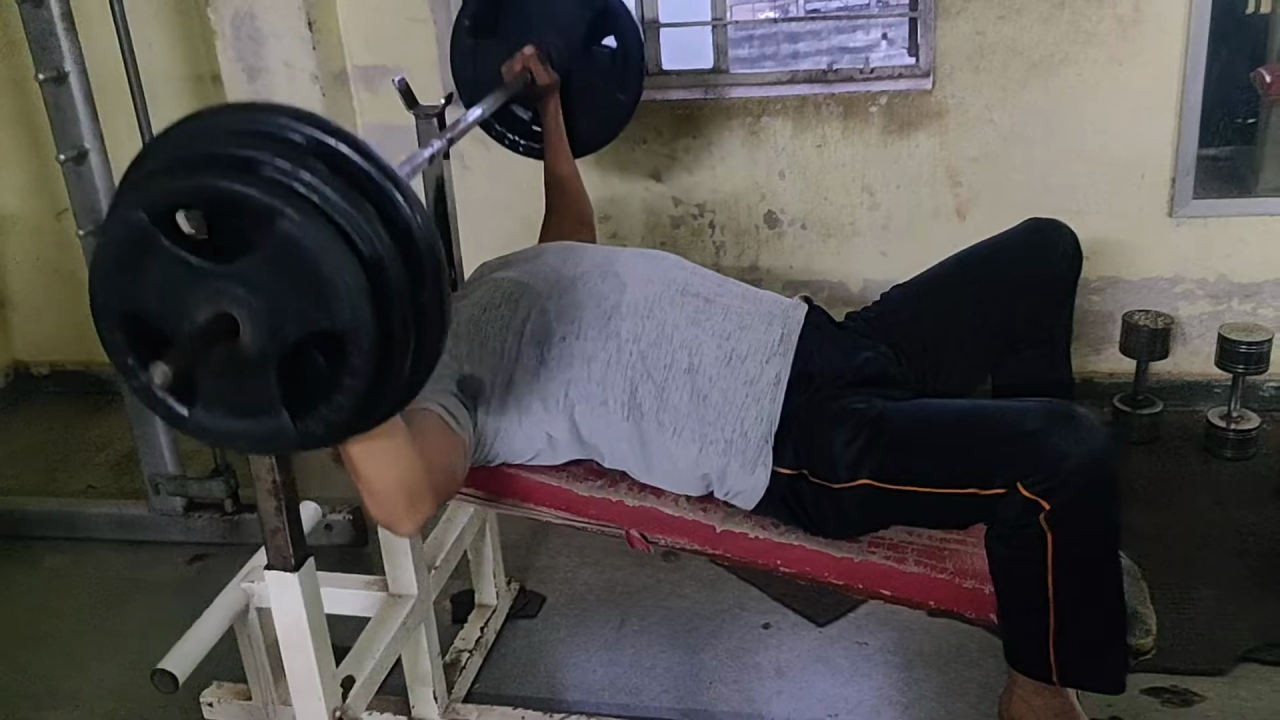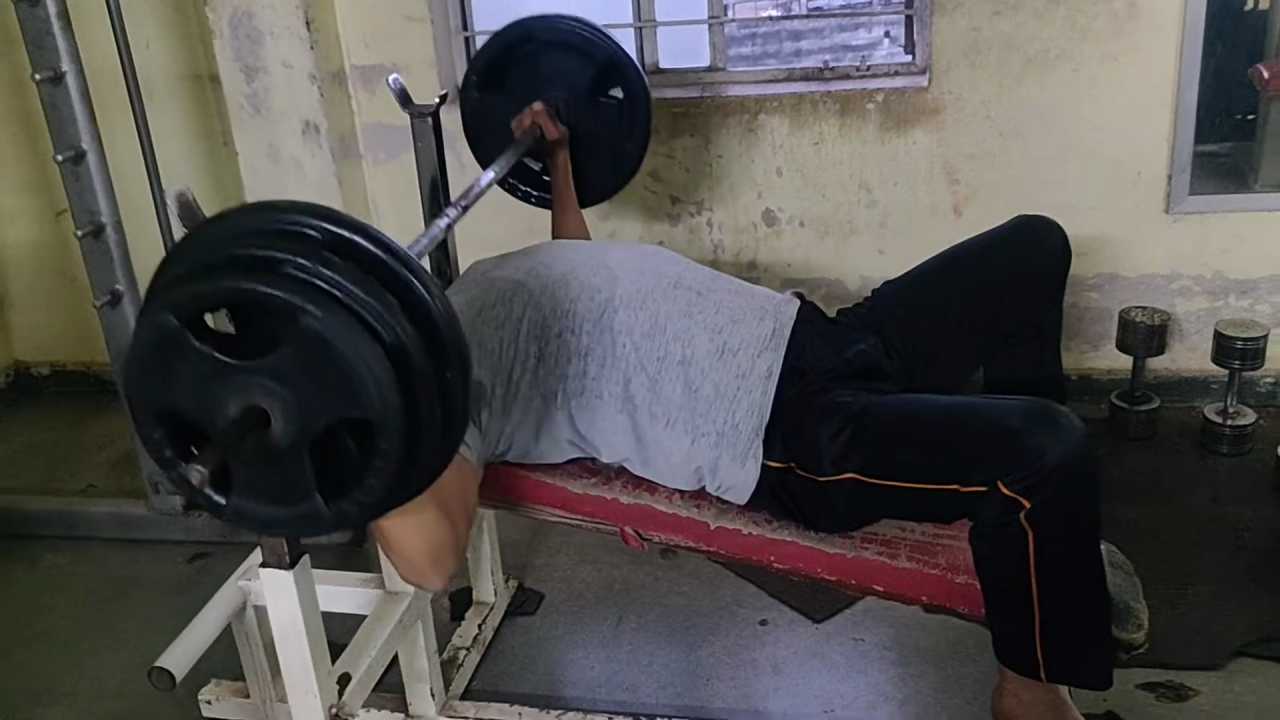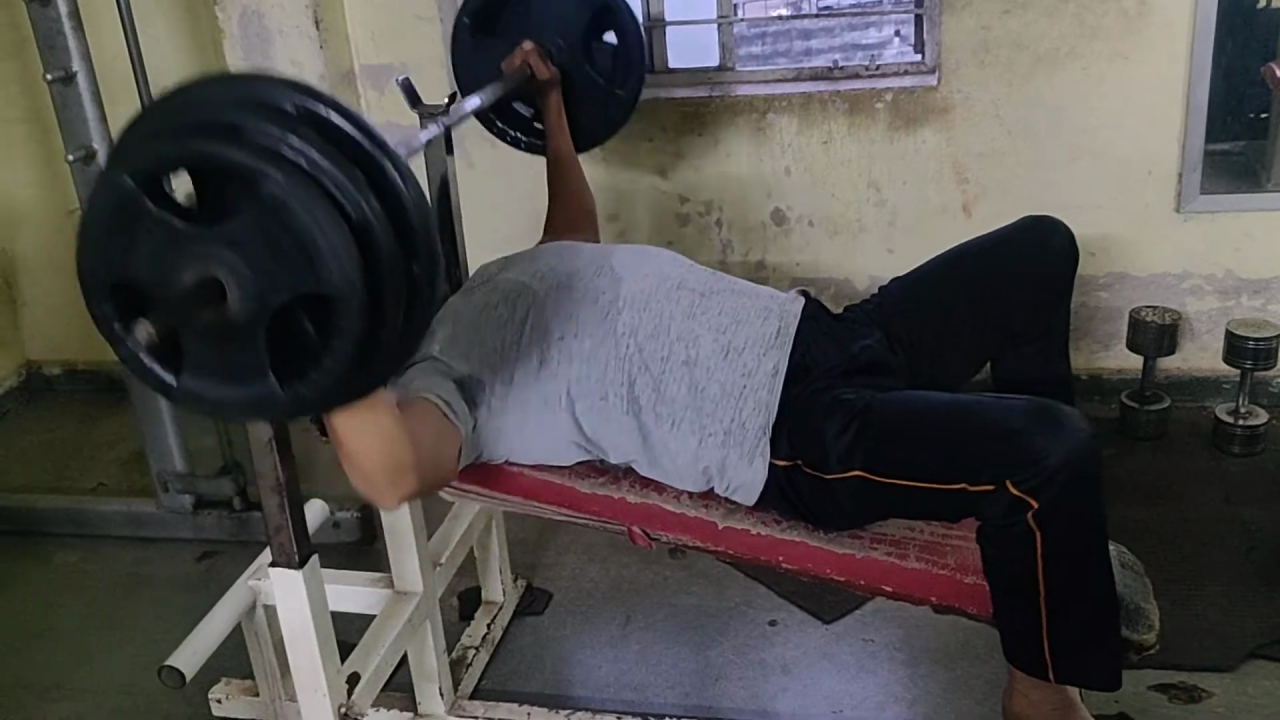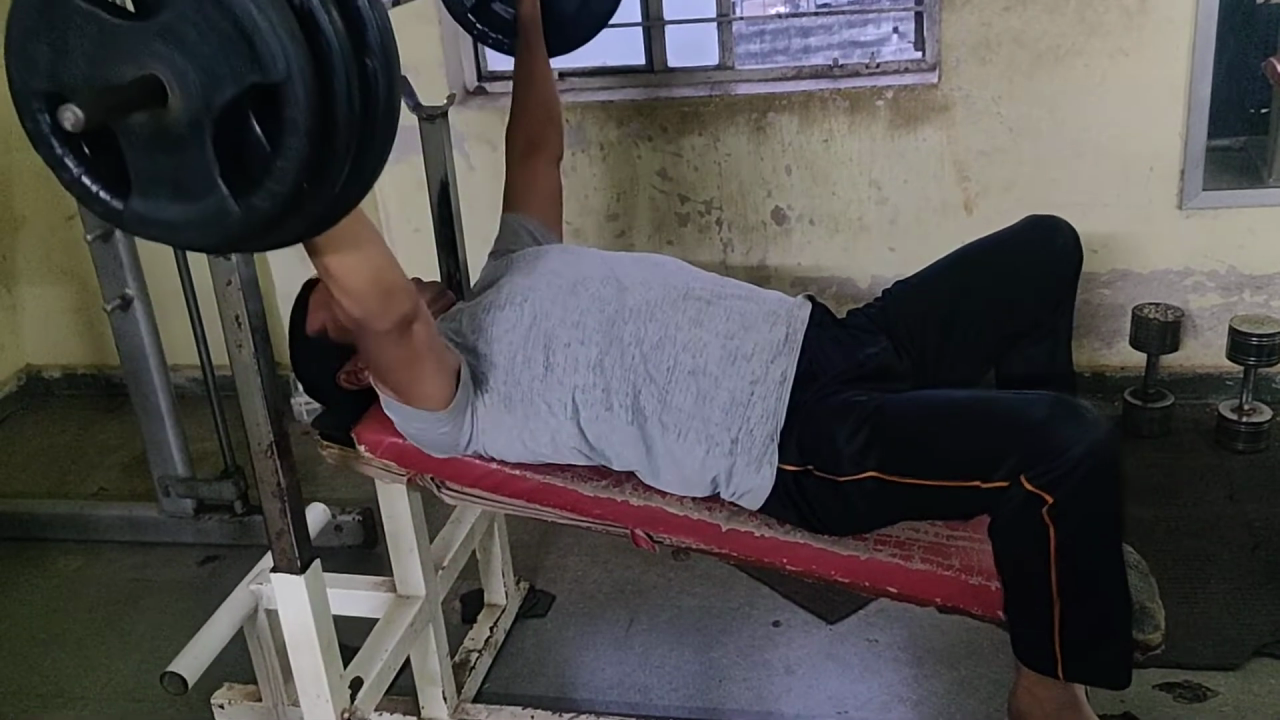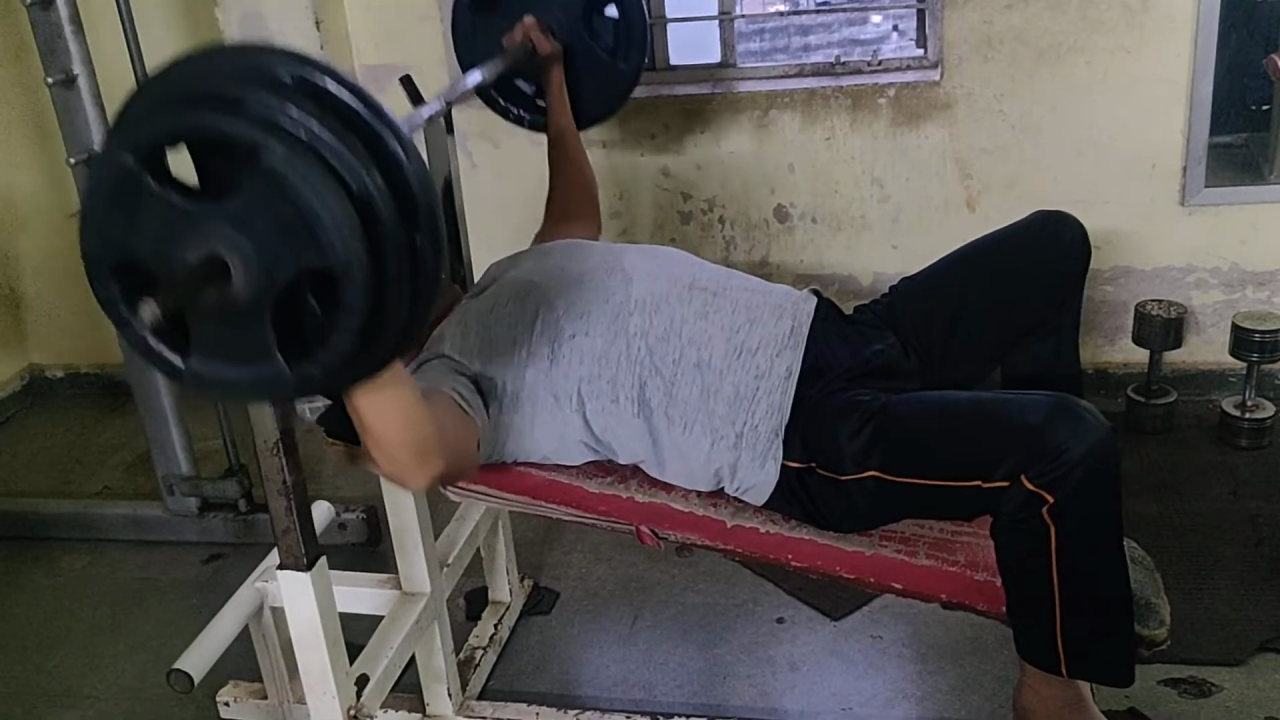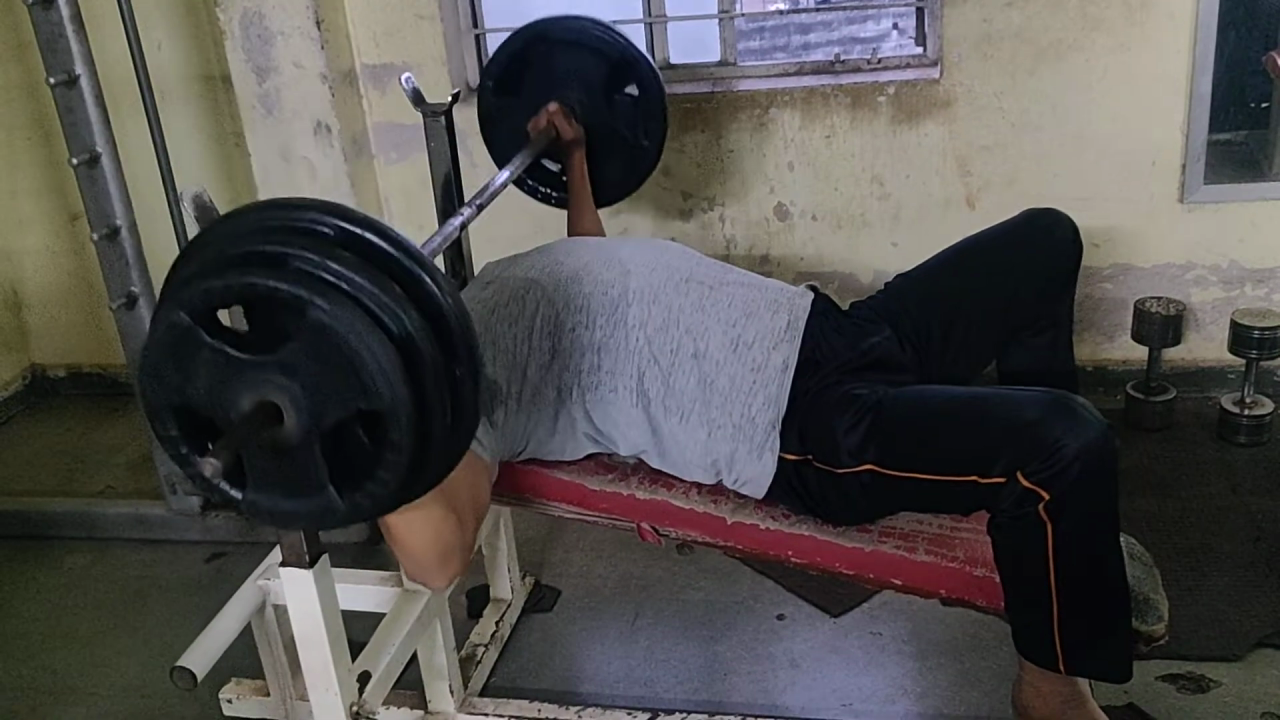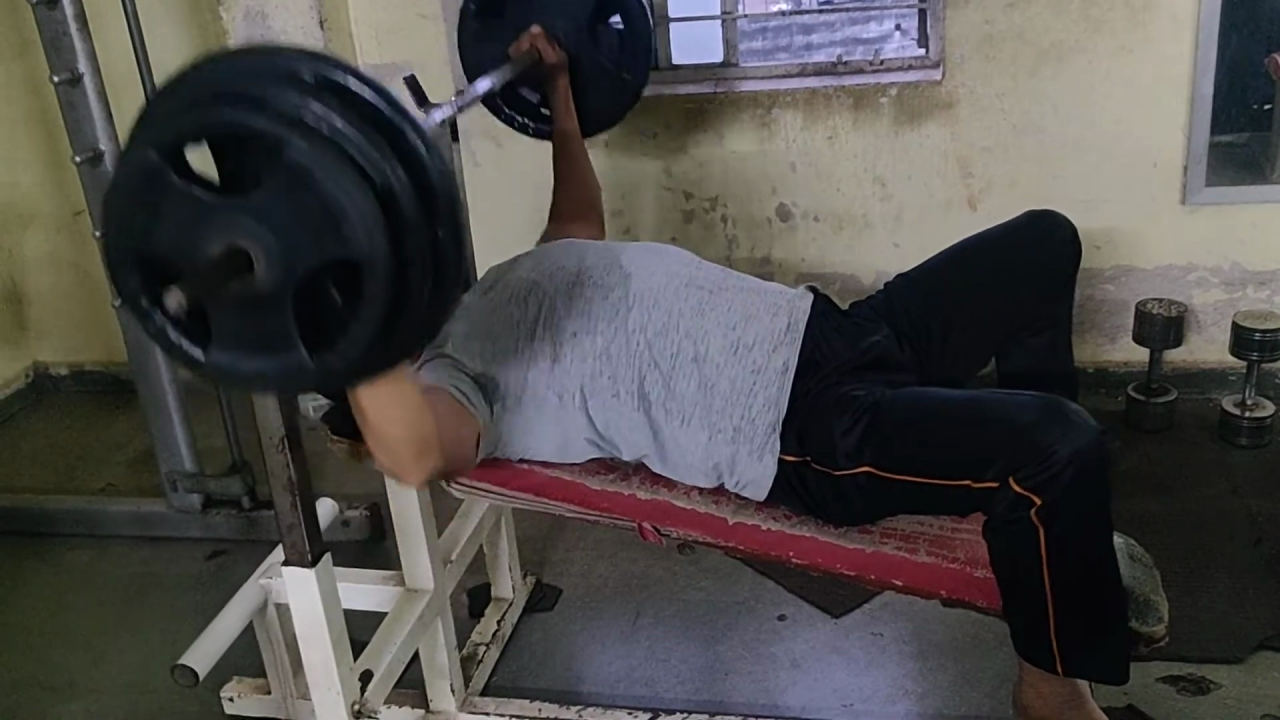
dt=0.5s
person 1, frame 1
left shoulder: (494, 283)
right shoulder: (434, 384)
left elbow: (573, 237)
right elbow: (407, 500)
left wrist: (549, 105)
left hip: (824, 349)
right hip: (805, 443)
left knee: (1043, 251)
right knee: (1070, 452)
left ankle: (1036, 522)
person 1, frame 2
left shoulder: (477, 285)
right elbow: (432, 559)
left wrist: (557, 156)
left hip: (816, 345)
right hip: (792, 435)
left knee: (1033, 249)
right knee: (1051, 449)
left ankle: (1040, 536)
person 1, frame 3
left shoulder: (485, 293)
right shoulder: (435, 376)
left elbow: (575, 246)
right elbow: (393, 476)
left wrist: (550, 101)
left hip: (822, 339)
right hip: (800, 435)
left knee: (1039, 247)
right knee: (1055, 450)
left ankle: (1041, 524)
person 1, frame 4
left shoulder: (504, 284)
right shoulder: (434, 395)
left elbow: (537, 158)
right elbow: (379, 306)
left hip: (829, 347)
right hip: (806, 439)
left knee: (1045, 248)
right knee: (1072, 440)
left ankle: (1049, 527)
person 1, frame 5
left shoulder: (507, 291)
right shoulder: (443, 377)
left elbow: (579, 217)
right elbow: (418, 462)
left wrist: (552, 78)
left hip: (835, 339)
right hip: (812, 436)
left knee: (1052, 242)
right knee: (1072, 442)
left ankle: (1055, 530)
person 1, frame 6
left shoulder: (489, 293)
right elbow: (438, 557)
left wrist: (573, 156)
left hip: (829, 335)
right hip: (805, 426)
left knee: (1044, 241)
right knee: (1071, 442)
left ankle: (1050, 519)
person 1, frame 7
left shoulder: (491, 297)
right shoulder: (447, 372)
left elbow: (582, 231)
right elbow: (414, 453)
left wrist: (558, 88)
left hip: (830, 335)
right hip: (807, 430)
left knee: (1043, 242)
right knee: (1063, 446)
left ankle: (1052, 520)
